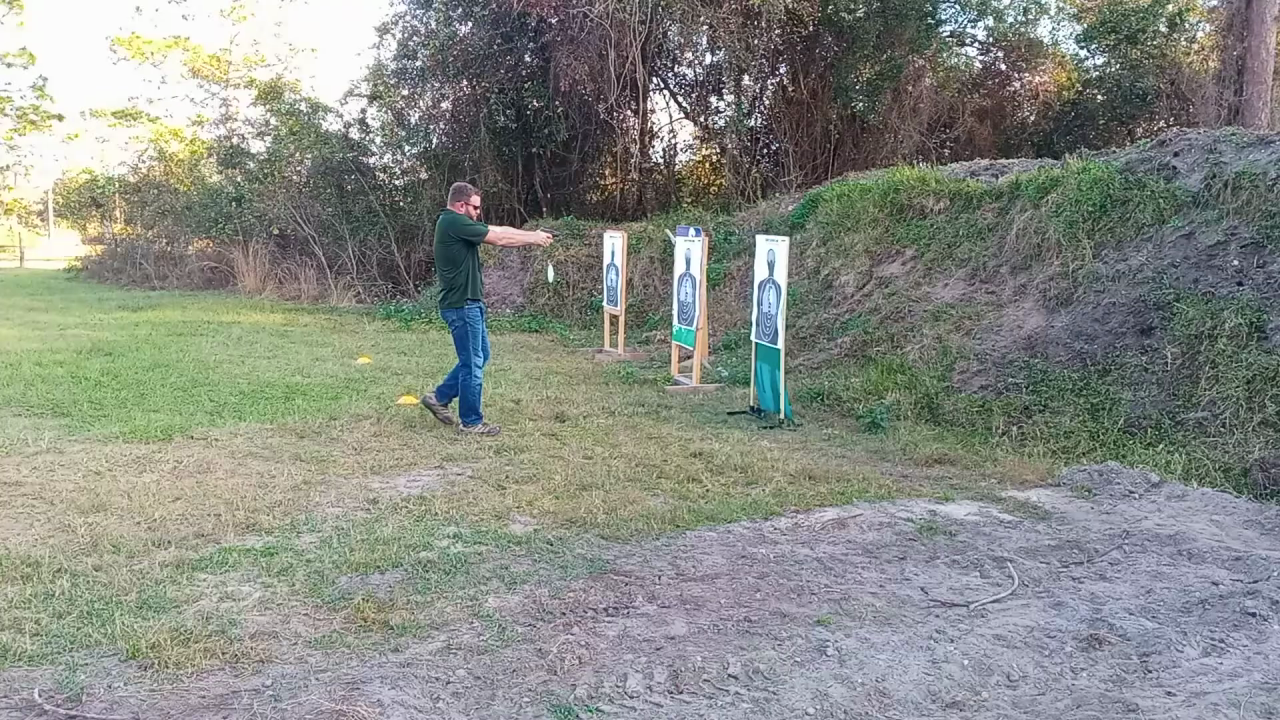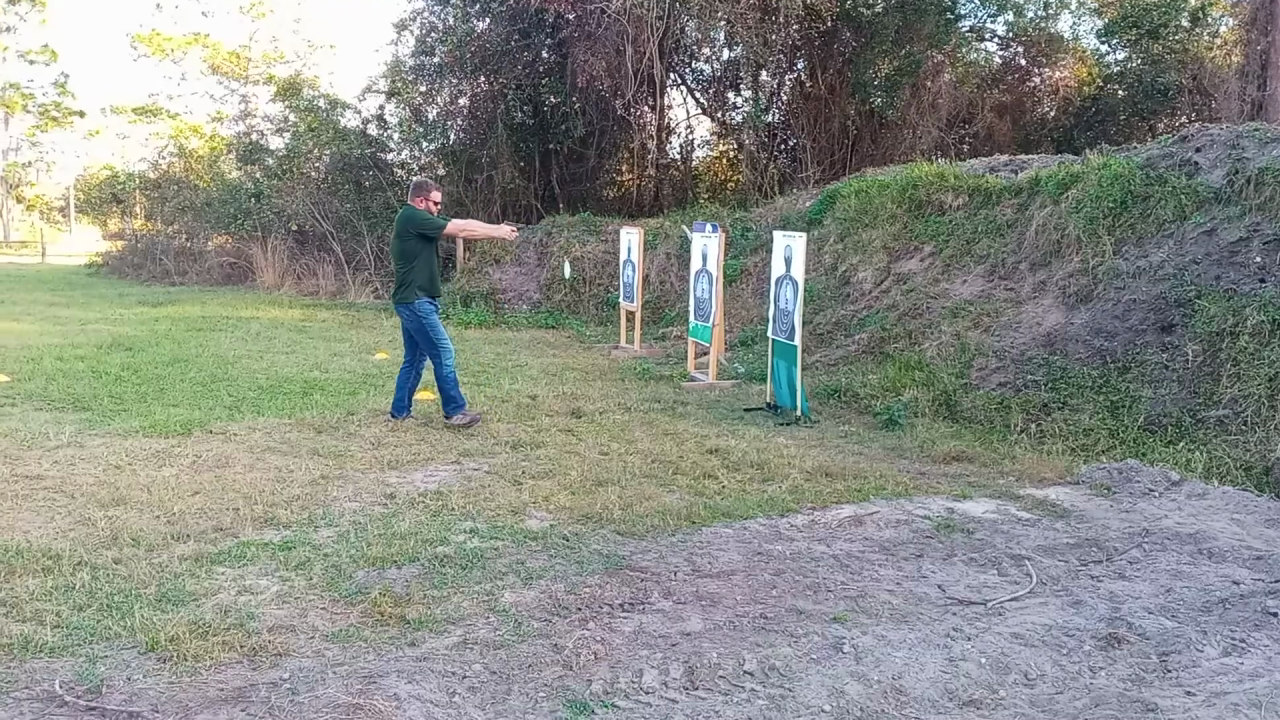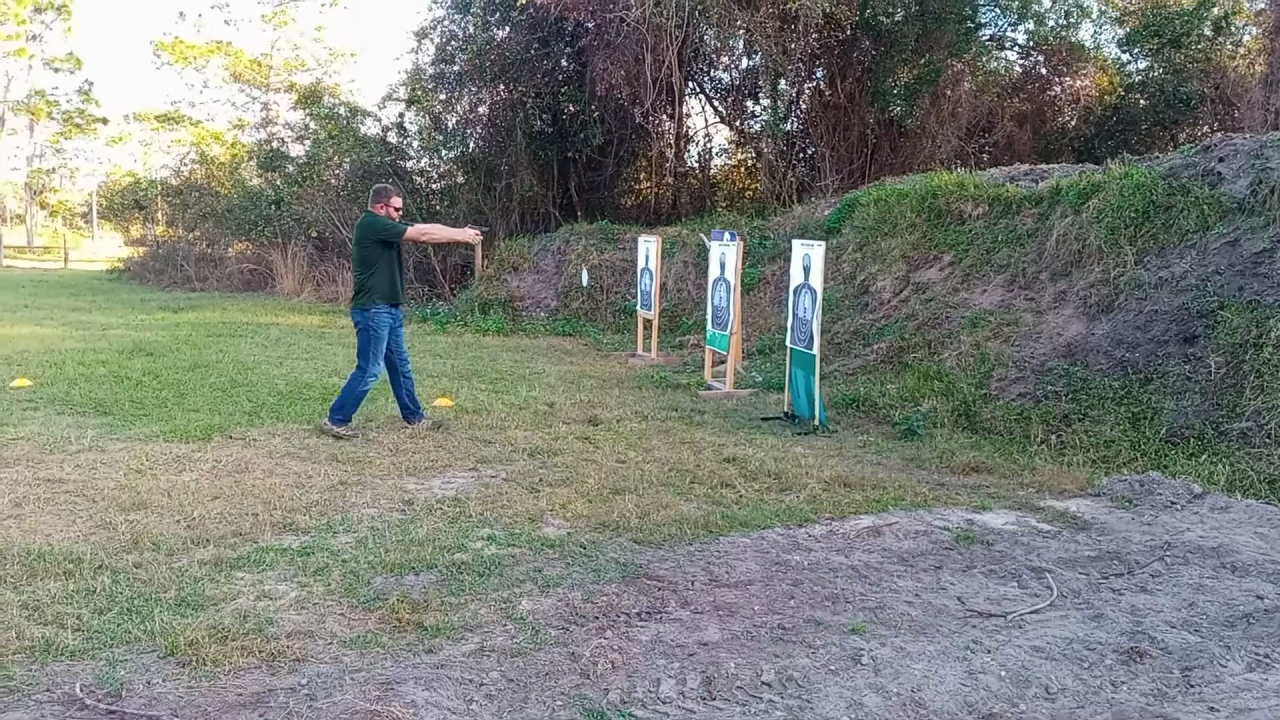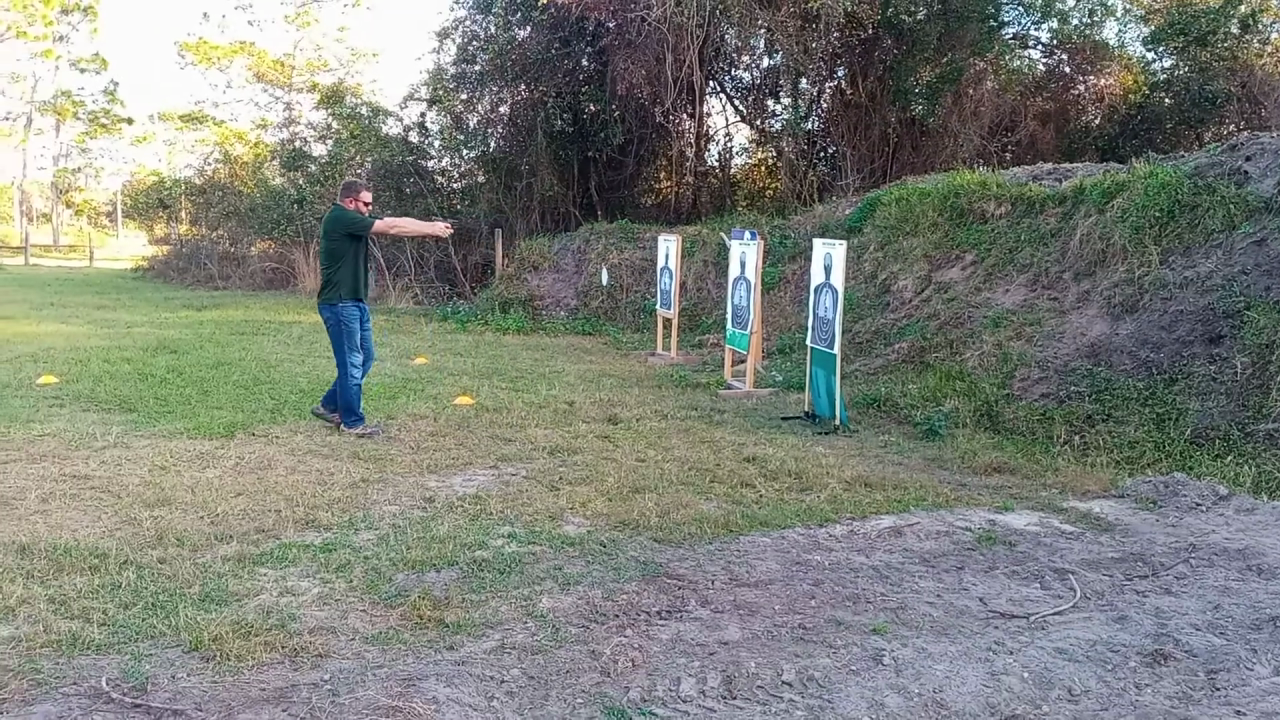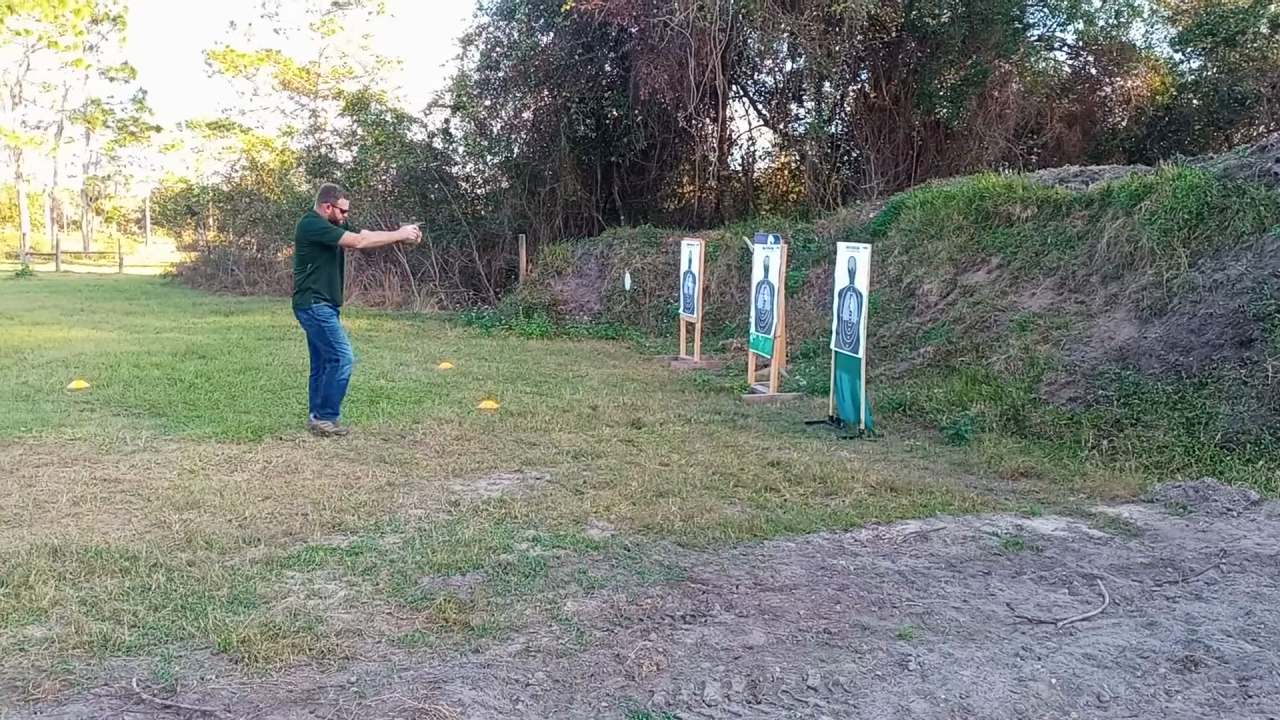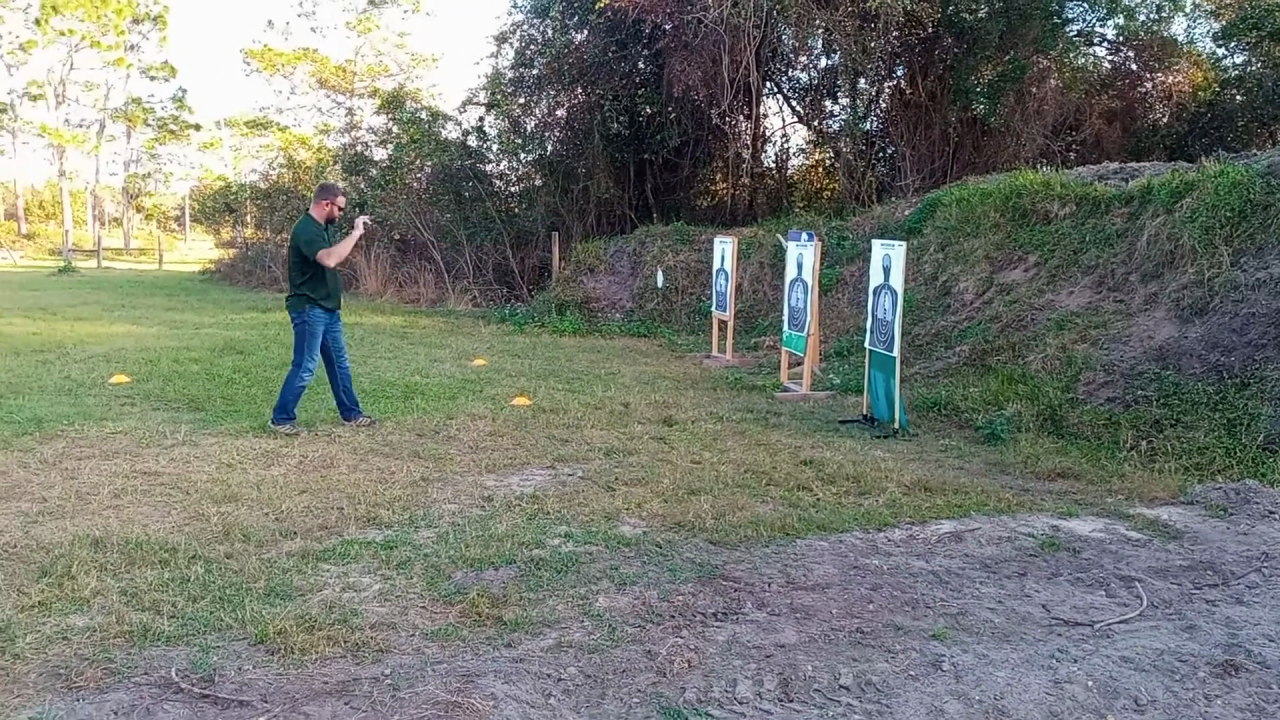
dt=0.4s
person 1, frame 1
left shoulder: (455, 223)
right shoulder: (454, 224)
left elbow: (500, 230)
right elbow: (500, 238)
left wrist: (533, 235)
right wrist: (534, 239)
left hip: (463, 304)
right hip: (462, 306)
left knee: (475, 359)
right knee: (473, 363)
left ankle: (440, 397)
right ankle: (471, 422)
person 1, frame 2
left shoulder: (420, 219)
right shoulder: (412, 218)
left elbow: (462, 223)
right elbow: (460, 231)
left wrist: (497, 228)
right wrist: (498, 233)
left hip: (414, 300)
right hip: (415, 301)
left knee: (414, 358)
right knee: (443, 354)
left ankle: (400, 412)
right ankle: (455, 411)
person 1, frame 3
left shoulder: (384, 225)
right shoulder: (372, 225)
left elbow: (424, 228)
right elbow: (421, 235)
left wrist: (460, 232)
right wrist: (460, 236)
left hip: (387, 309)
right hip: (372, 310)
left knee: (400, 365)
right knee: (368, 369)
left ankle: (414, 416)
right ankle: (337, 420)
person 1, frame 4
left shoulder: (353, 220)
right shoulder: (340, 219)
left elbow: (395, 221)
right elbow: (392, 228)
left wrist: (431, 226)
right wrist: (432, 229)
left hip: (352, 302)
right hip: (339, 305)
left knee: (362, 360)
right knee: (351, 363)
left ankle: (330, 407)
right ankle: (352, 422)
person 1, frame 5
left shoulder: (331, 226)
right shoulder: (313, 226)
left elbow: (364, 235)
right elbow: (357, 241)
left wrist: (400, 234)
right wrist: (400, 235)
left hip: (324, 305)
right hip: (314, 307)
left knee: (324, 365)
right knee: (343, 360)
left ankle: (321, 416)
right ankle: (324, 415)
person 1, frame 6
left shoulder: (323, 226)
right shoulder: (306, 230)
right elbow: (329, 260)
right wrist: (355, 234)
left hip: (327, 307)
right hip: (309, 309)
left knee: (339, 362)
right knee: (305, 367)
left ankle: (351, 414)
right ankle: (281, 419)
